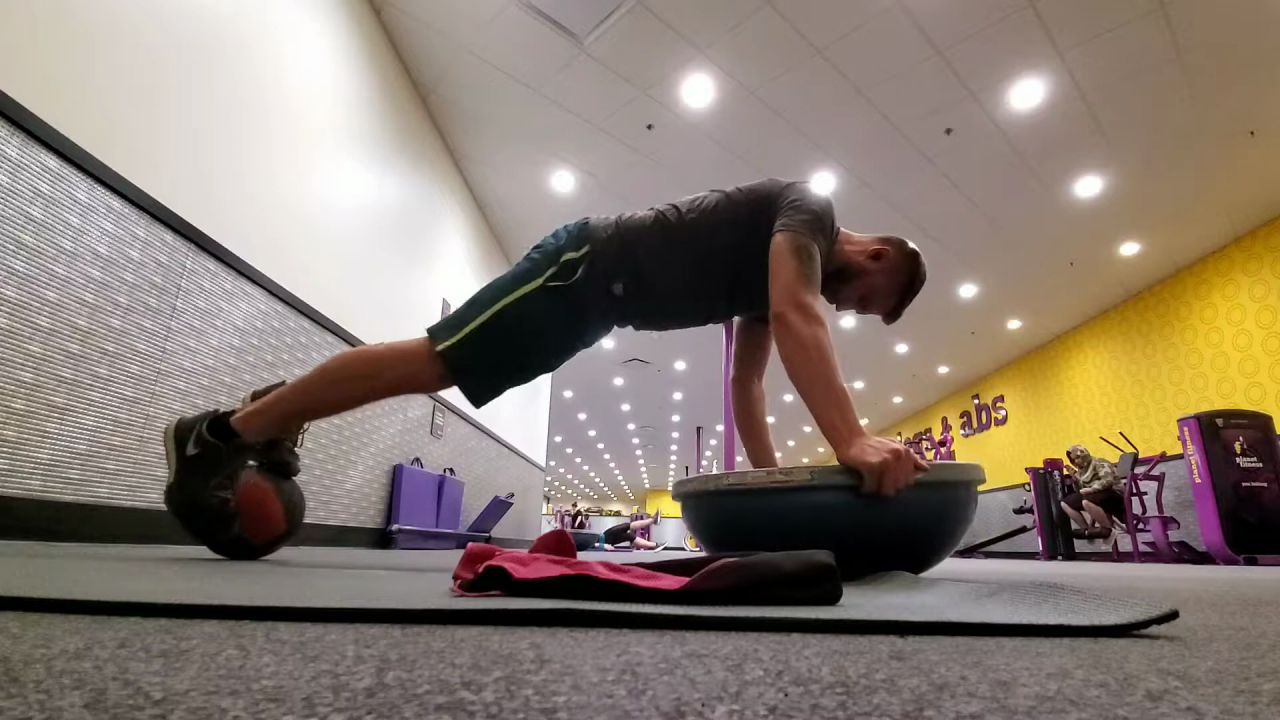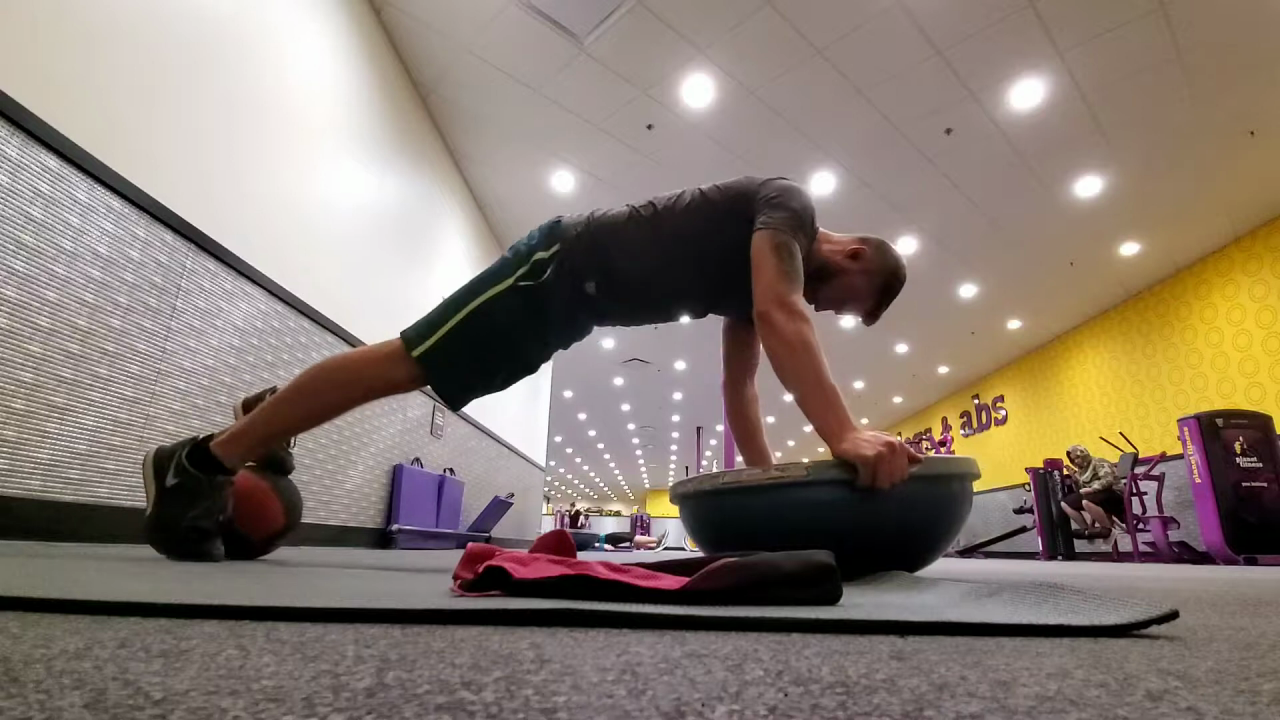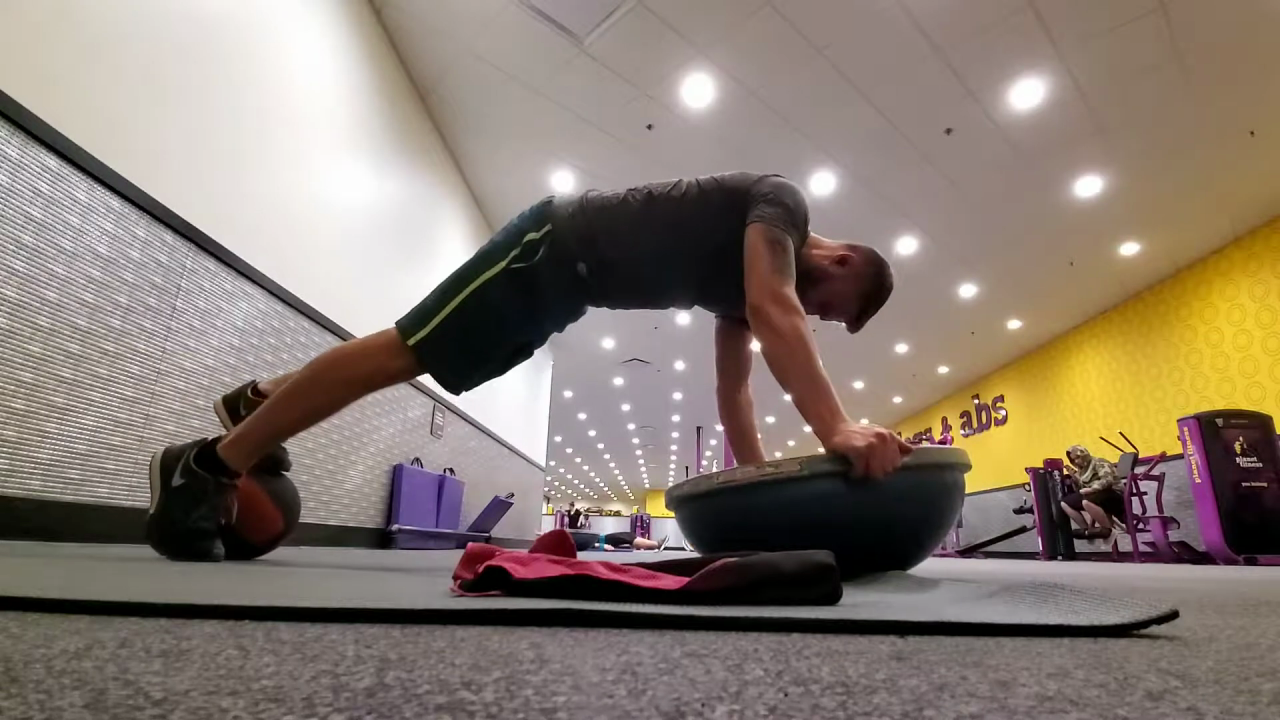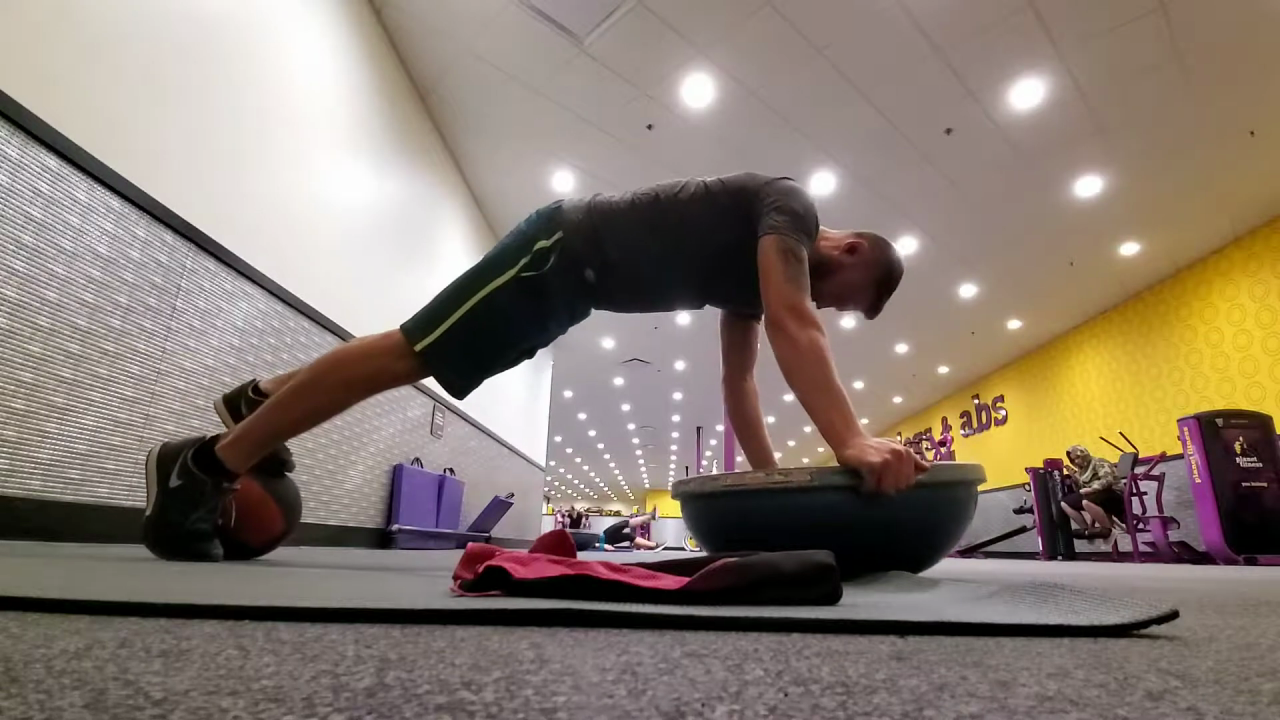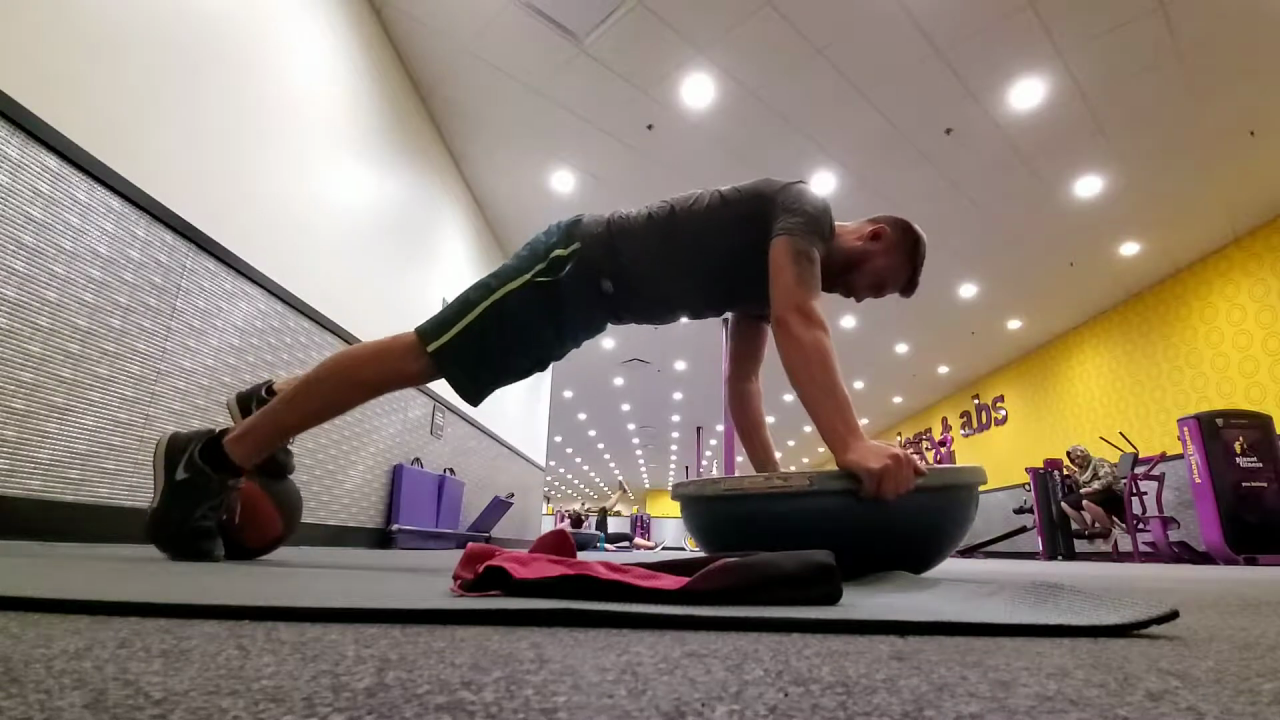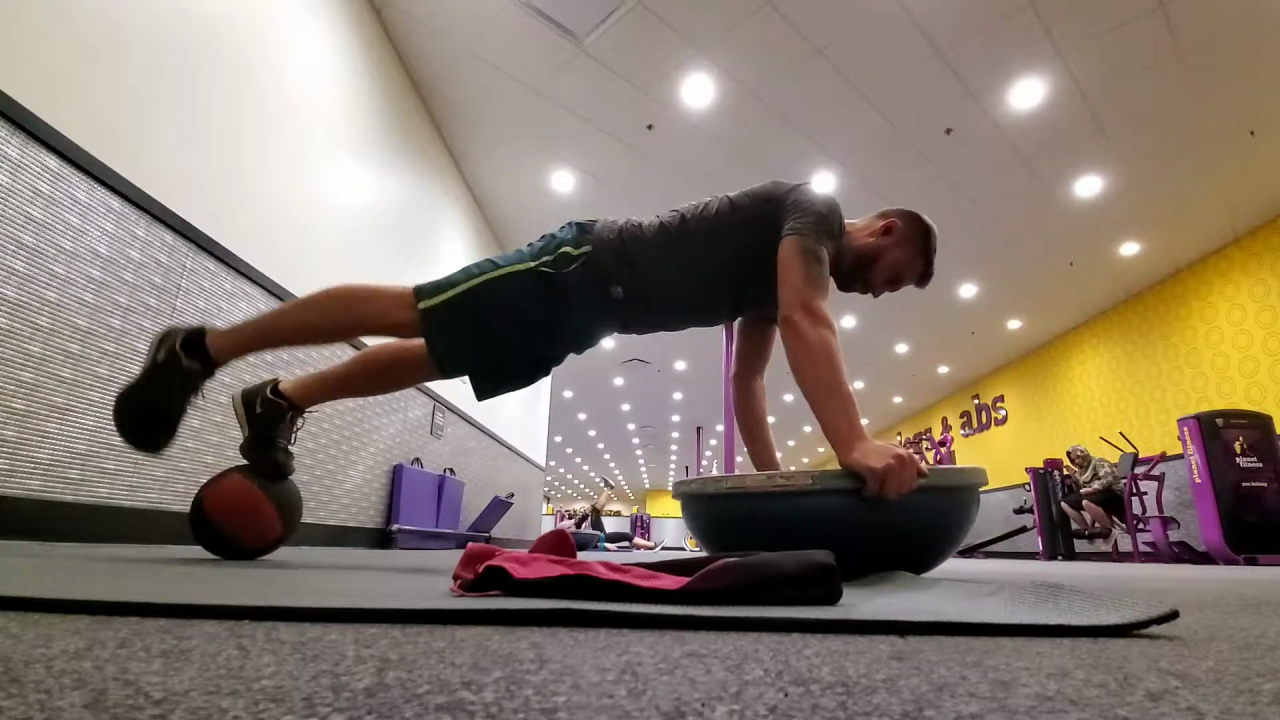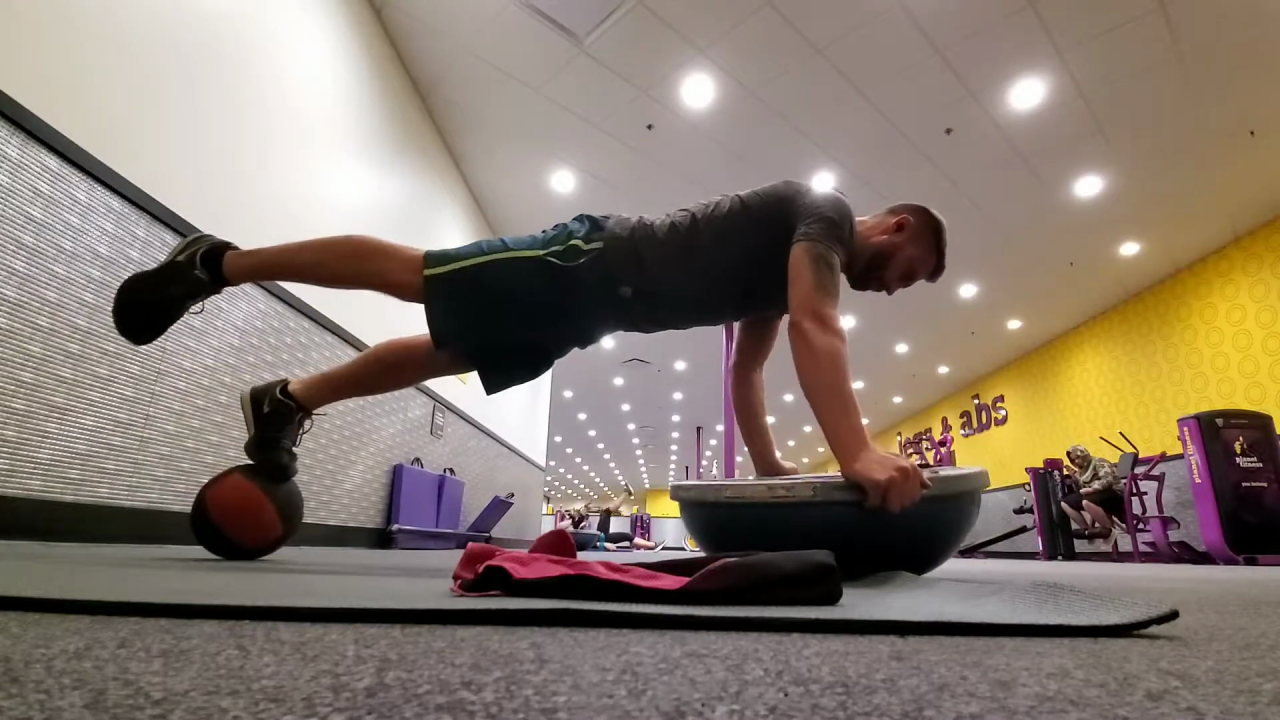
dt=0.3s
person 1, frame 1
left shoulder: (783, 267)
right shoulder: (808, 212)
left elbow: (744, 382)
right elbow: (796, 317)
left wrist: (772, 479)
right wrist: (850, 440)
left hip: (602, 296)
right hip: (588, 266)
left knee: (439, 359)
right knee: (433, 360)
left ankle: (278, 409)
right ankle: (225, 431)
person 1, frame 2
left shoulder: (757, 276)
right shoulder: (787, 209)
left elbow: (738, 384)
right elbow: (781, 318)
right wrist: (844, 435)
left hip: (579, 302)
right hip: (560, 267)
left knee: (415, 367)
right knee: (404, 362)
left ankle: (271, 412)
right ankle: (201, 462)
person 1, frame 3
left shoulder: (742, 276)
right shoulder: (781, 206)
left elbow: (732, 385)
right elbow: (774, 312)
right wrist: (835, 427)
left hip: (569, 283)
right hip: (555, 248)
left knee: (409, 355)
right knee: (401, 350)
left ankle: (257, 402)
right ankle: (207, 464)
person 1, frame 4
left shoulder: (754, 276)
right shoulder: (789, 207)
left elbow: (737, 377)
right elbow: (792, 323)
left wrist: (771, 477)
right wrist: (850, 442)
left hip: (578, 281)
right hip: (562, 252)
left knee: (414, 355)
right knee: (407, 351)
left ankle: (259, 397)
right ankle: (206, 462)
person 1, frame 5
left shoulder: (770, 271)
right shoulder: (803, 211)
left elbow: (740, 381)
right elbow: (798, 324)
left wrist: (771, 478)
right wrist: (851, 445)
left hip: (594, 295)
right hip: (579, 265)
left knee: (424, 360)
right knee: (420, 353)
left ankle: (273, 400)
right ankle: (214, 456)
person 1, frame 6
left shoulder: (789, 267)
right shoulder: (813, 212)
left elbow: (746, 376)
right elbow: (807, 323)
left wrist: (771, 474)
right wrist: (855, 446)
left hip: (591, 309)
right hip: (583, 269)
left knee: (434, 359)
right knee: (400, 309)
left ankle: (279, 401)
right ankle: (201, 350)
person 1, frame 7
left shoulder: (797, 268)
right shoulder: (825, 214)
left elbow: (745, 371)
right elbow: (817, 331)
left wrist: (769, 469)
right wrist: (857, 454)
left hip: (596, 303)
right hip: (593, 264)
left knee: (443, 354)
right knee: (407, 272)
left ankle: (288, 400)
right ankle: (216, 263)
